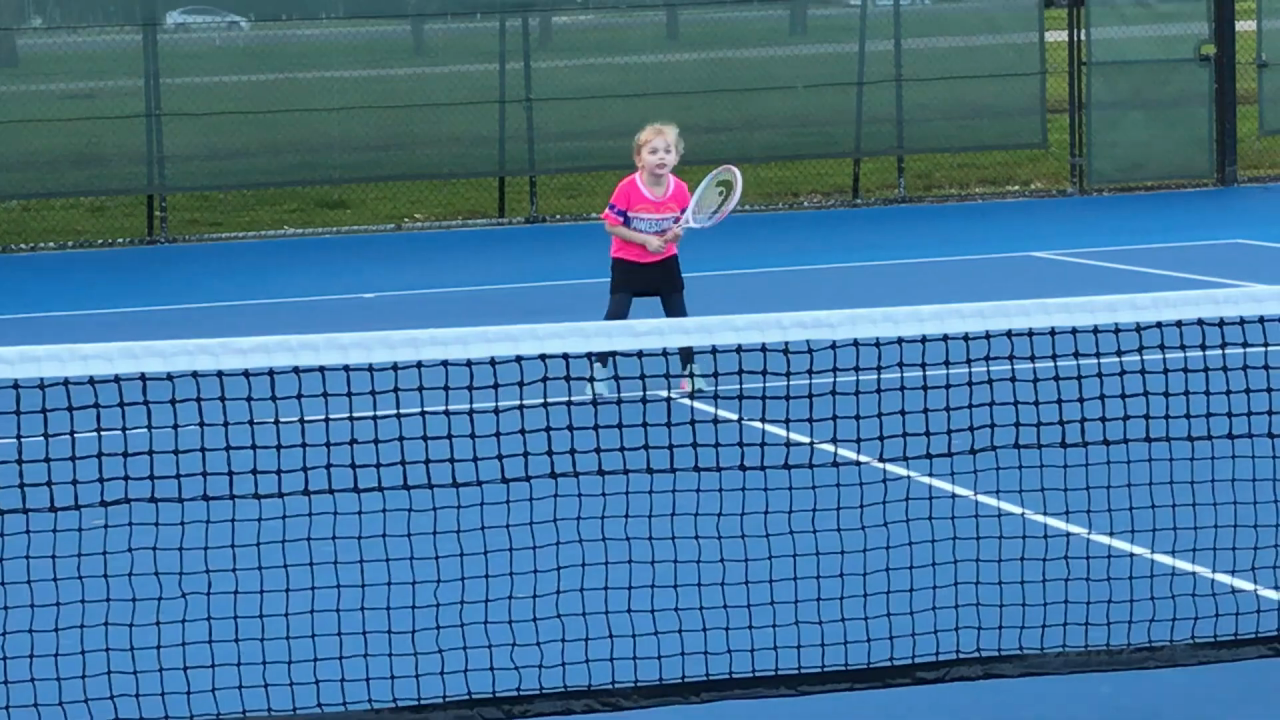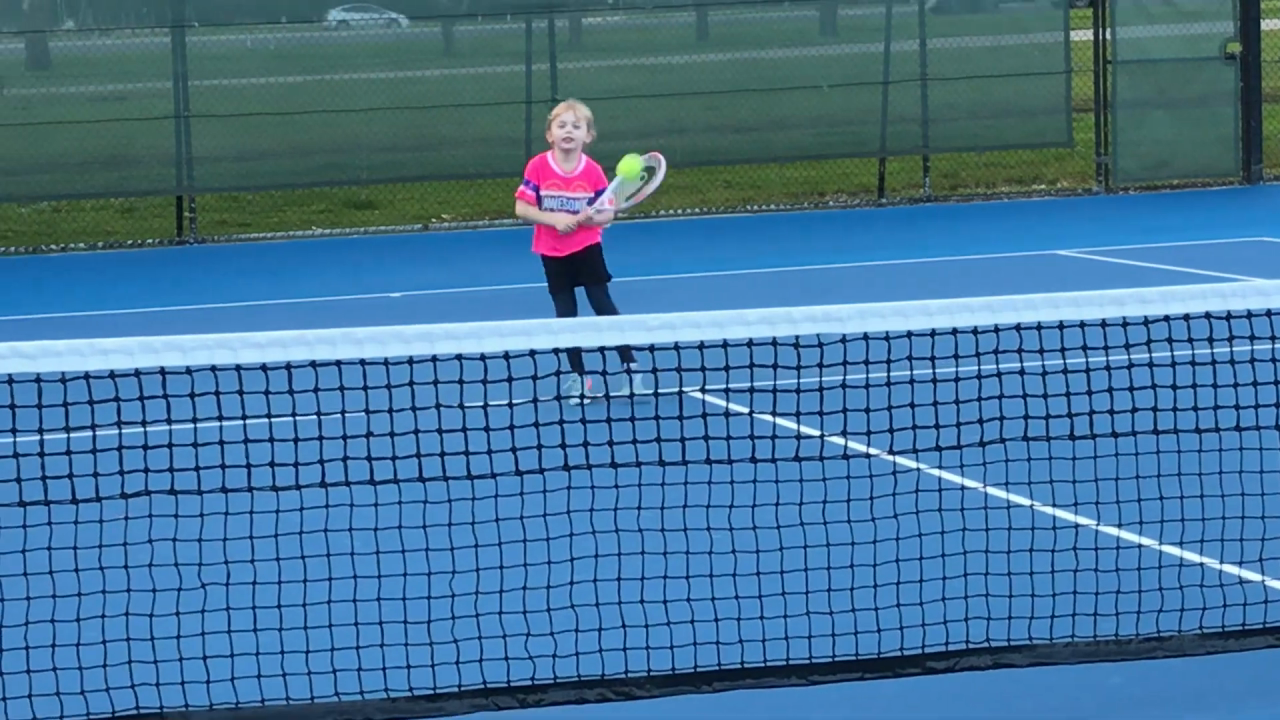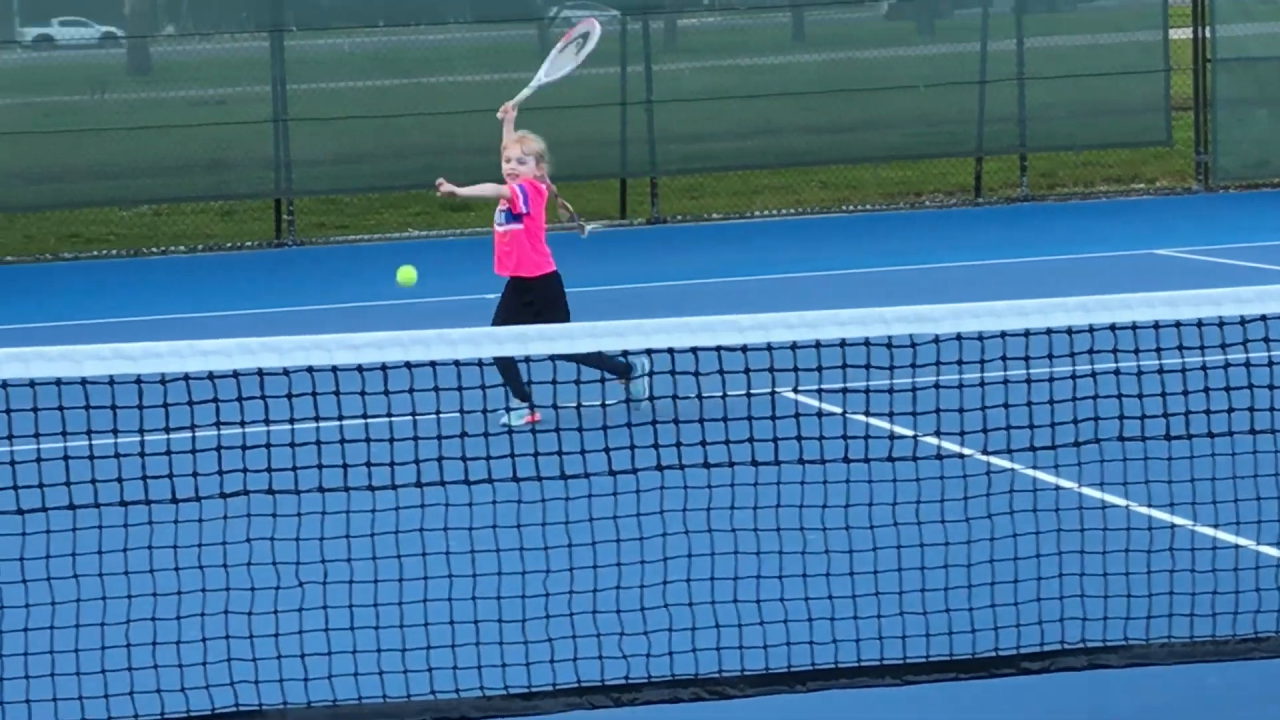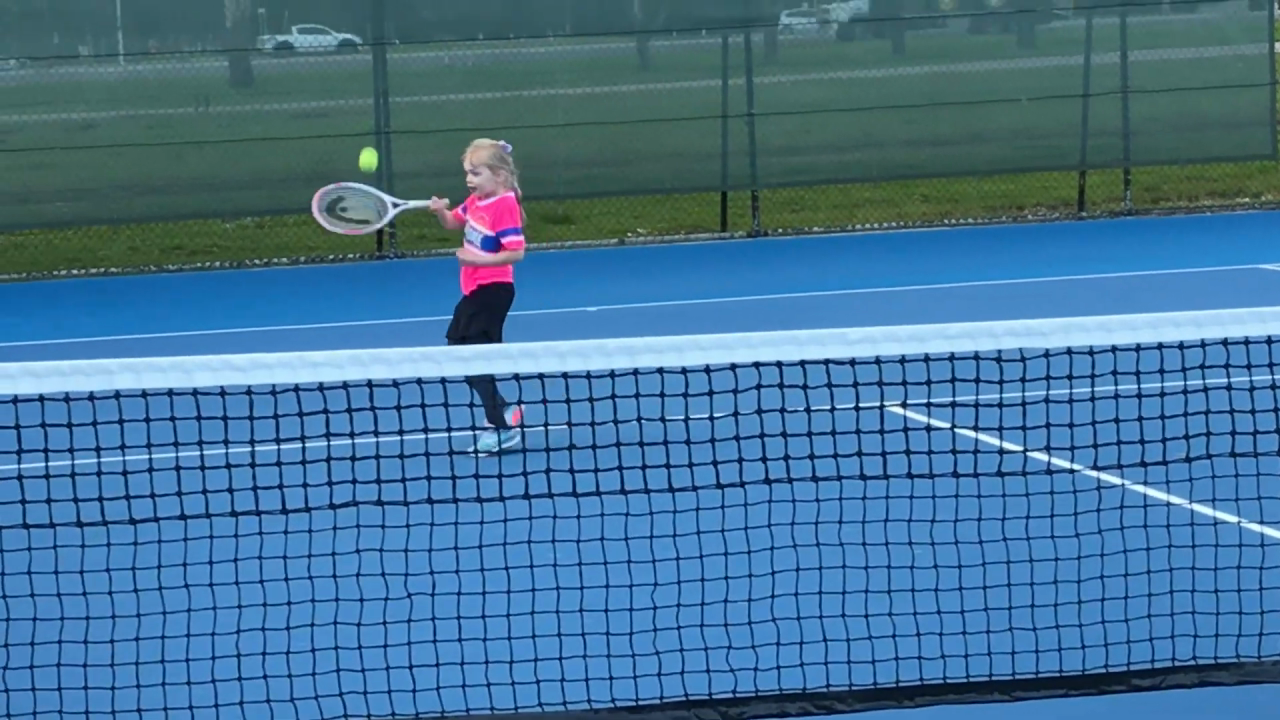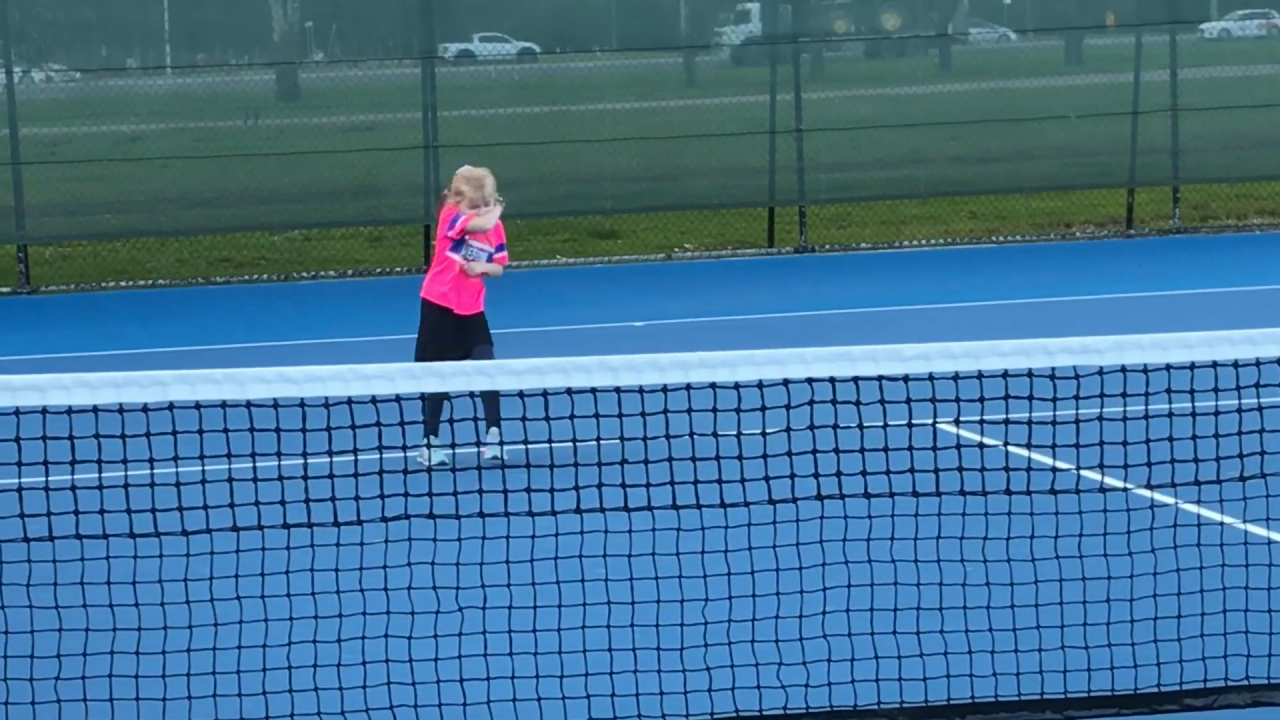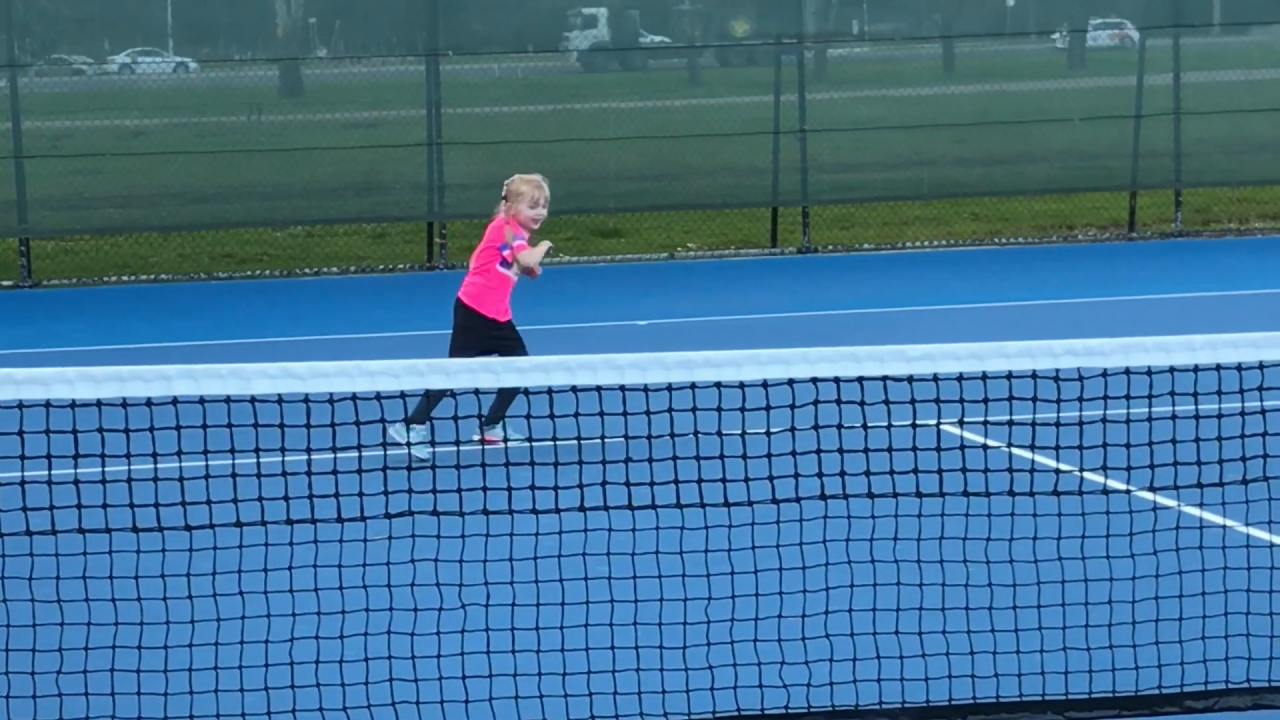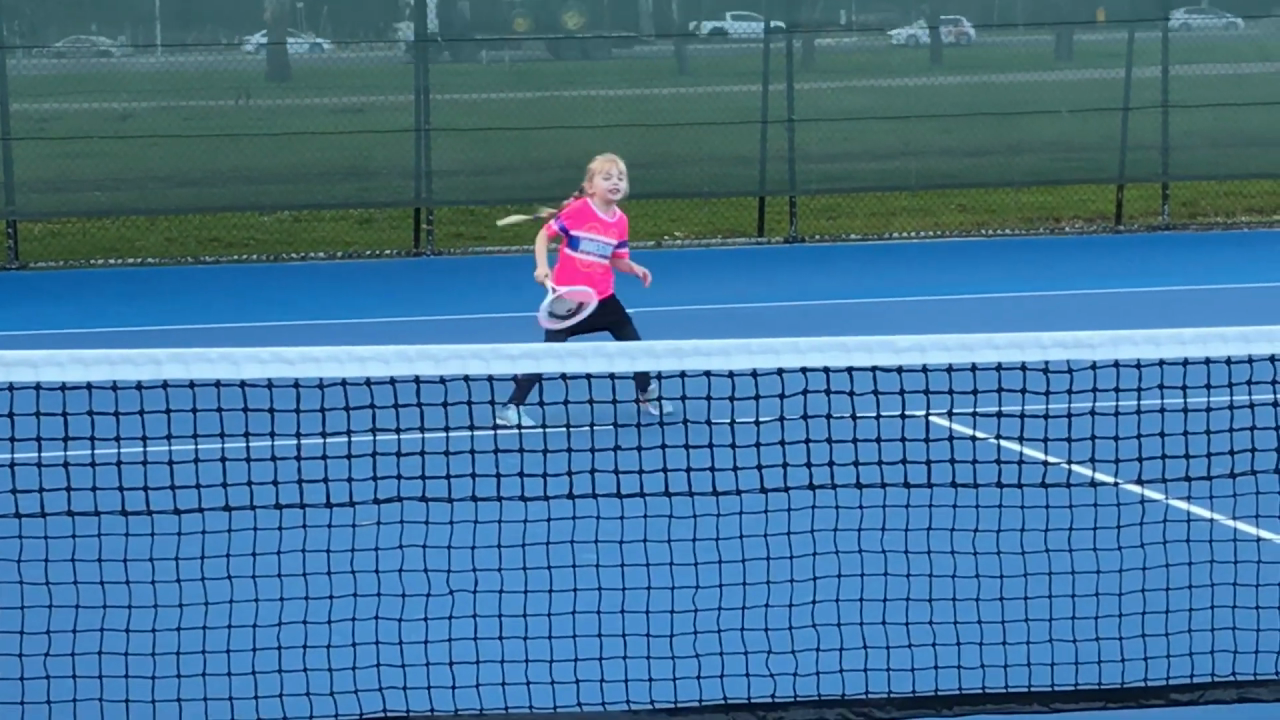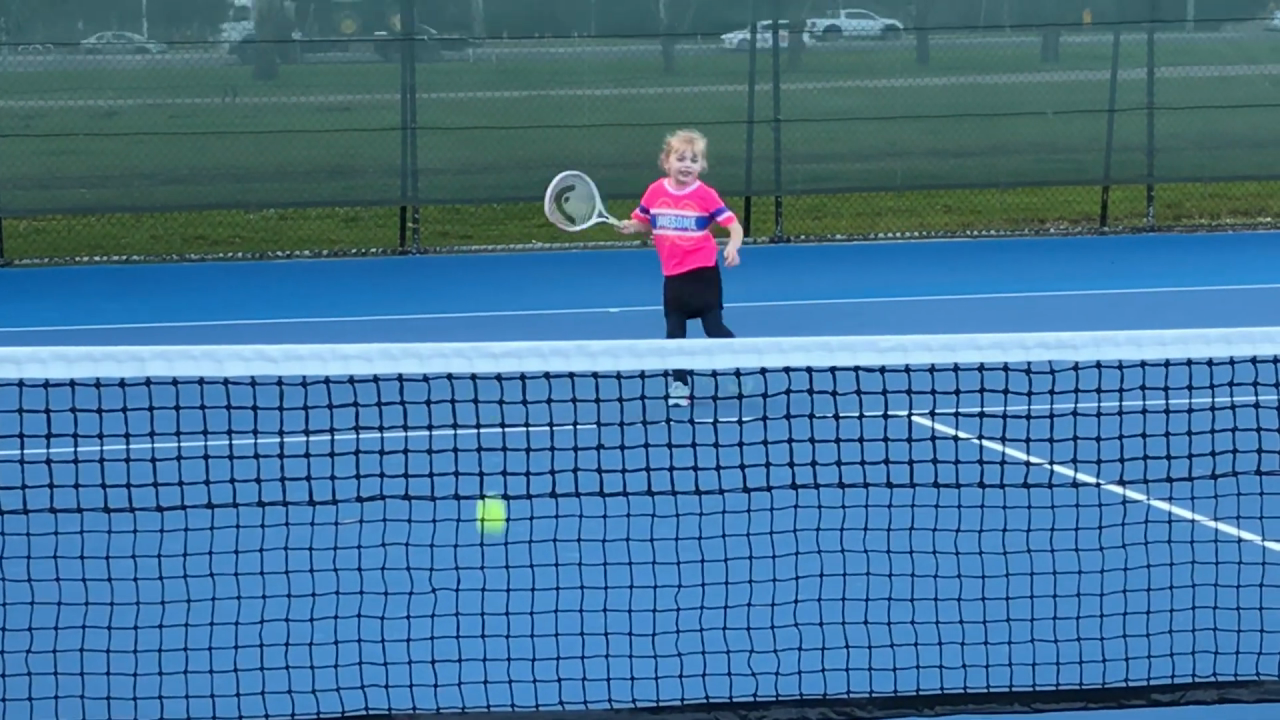
dt=0.4s
person 1, frame 1
left shoulder: (680, 189)
right shoulder: (627, 189)
right elbow: (611, 226)
left wrist: (676, 233)
right wrist: (644, 239)
left hip: (665, 260)
right hip: (628, 259)
left knee: (678, 316)
right knee: (616, 314)
left ankle: (689, 370)
right ankle: (600, 366)
person 1, frame 2
left shoulder: (593, 171)
right shoulder: (538, 166)
left elbow: (607, 213)
right elbow: (521, 209)
left wrist: (590, 219)
right wrist: (553, 219)
left hip: (587, 249)
right hip: (552, 252)
left knee: (604, 310)
right knee: (566, 316)
left ankle: (632, 369)
right ankle: (578, 375)
person 1, frame 3
left shoulder: (532, 189)
right shoulder: (515, 185)
left elbow: (496, 190)
right elbow: (507, 152)
left wrist: (457, 190)
right wrist: (508, 121)
left hip: (539, 280)
right hip: (519, 282)
left ankle: (630, 370)
right ankle: (523, 404)
person 1, frame 4
left shoulder: (506, 206)
right shoulder: (475, 200)
left elbow: (516, 252)
right elbow: (454, 224)
left wrist: (481, 258)
right wrist: (440, 210)
left hip: (493, 291)
right hip: (473, 291)
left ankle: (502, 427)
right ankle: (504, 410)
person 1, frame 5
left shoulder: (495, 230)
right shoulder: (451, 216)
left elbow: (498, 266)
right elbow: (482, 224)
left wrist: (482, 269)
right wrist: (494, 212)
left hip: (472, 312)
right hip: (438, 307)
left ankle: (493, 434)
right ankle: (431, 441)
person 1, frame 6
left shoulder: (516, 234)
right shoulder: (507, 229)
right elbow: (529, 258)
left wrist: (527, 270)
right wrist: (543, 247)
left hip: (497, 313)
right hip: (474, 310)
left ankle: (491, 426)
right ankle: (412, 427)
person 1, frame 7
left shoulder: (621, 221)
right shoulder: (575, 210)
right elbow: (543, 236)
left wrist: (636, 269)
right wrist: (542, 267)
left hip: (602, 295)
left knee: (633, 343)
left ankle: (647, 393)
right ankle: (512, 405)
person 1, frame 8
left shoulder: (706, 195)
right shoulder: (655, 191)
left elbow: (733, 225)
right elbow: (640, 222)
left wrist: (733, 246)
right wrist: (627, 226)
left hip: (702, 269)
right hip: (673, 272)
left knee: (713, 326)
right knee: (675, 329)
right ankle: (679, 382)
